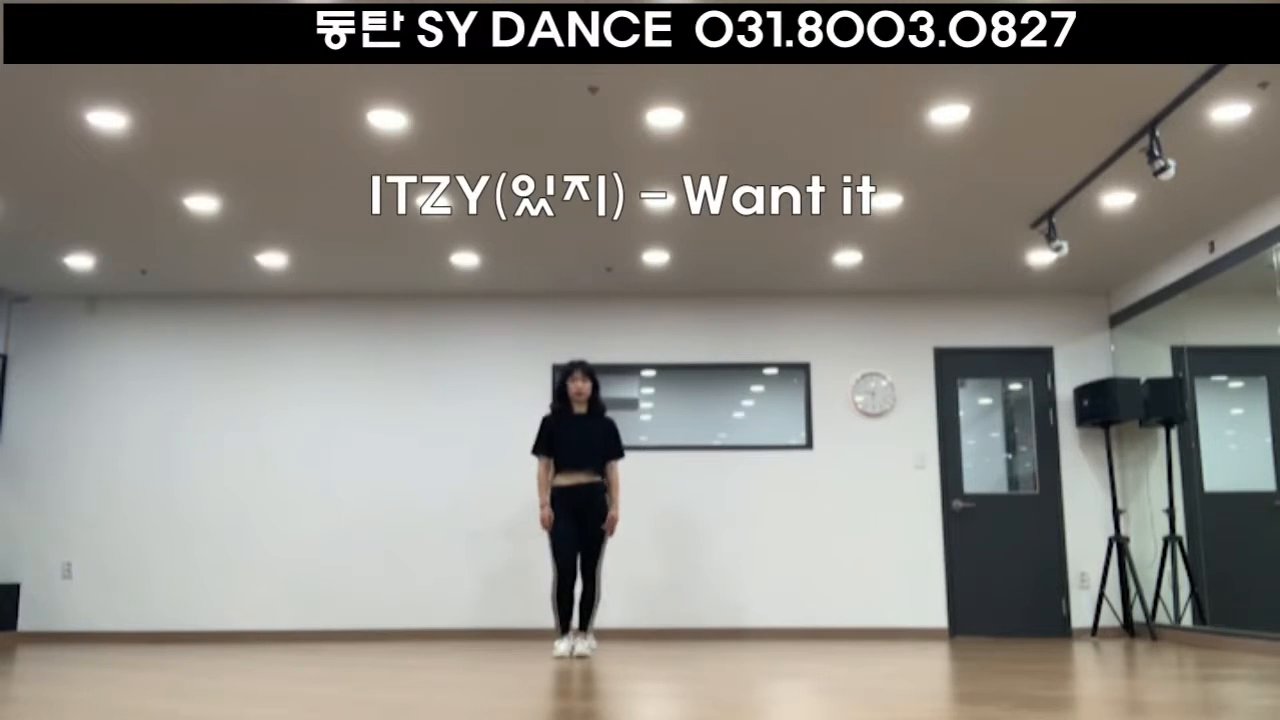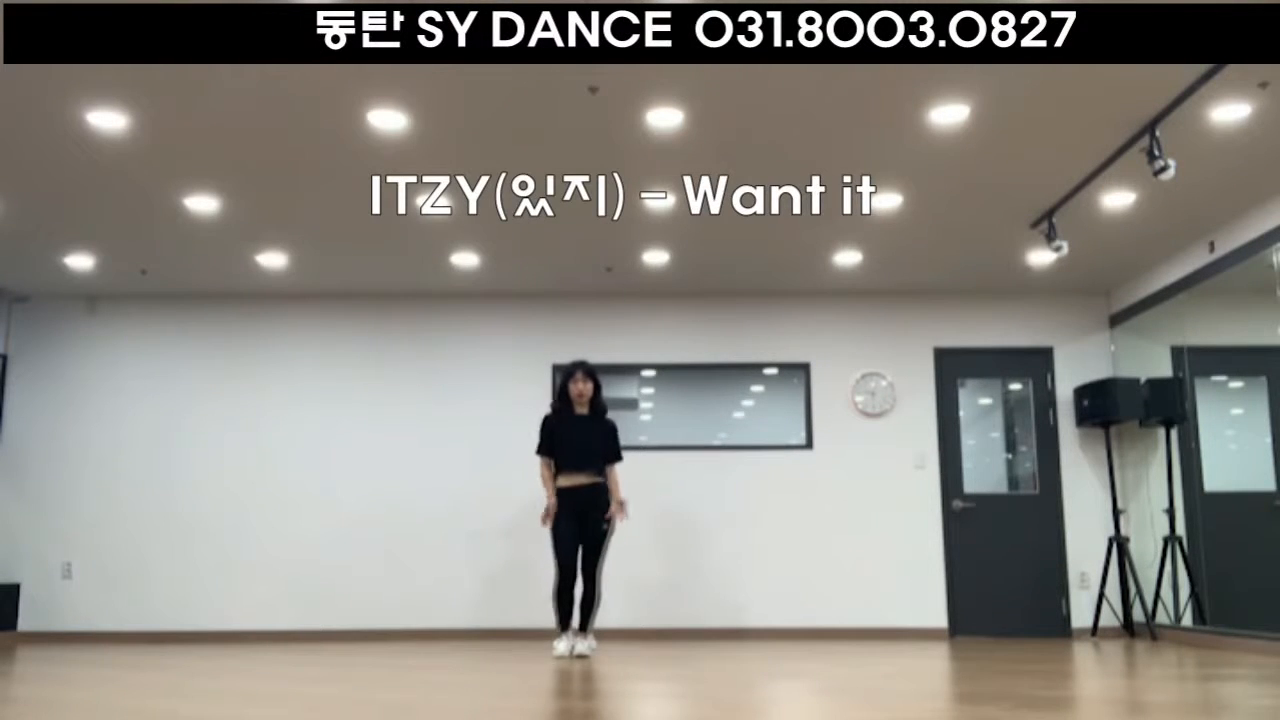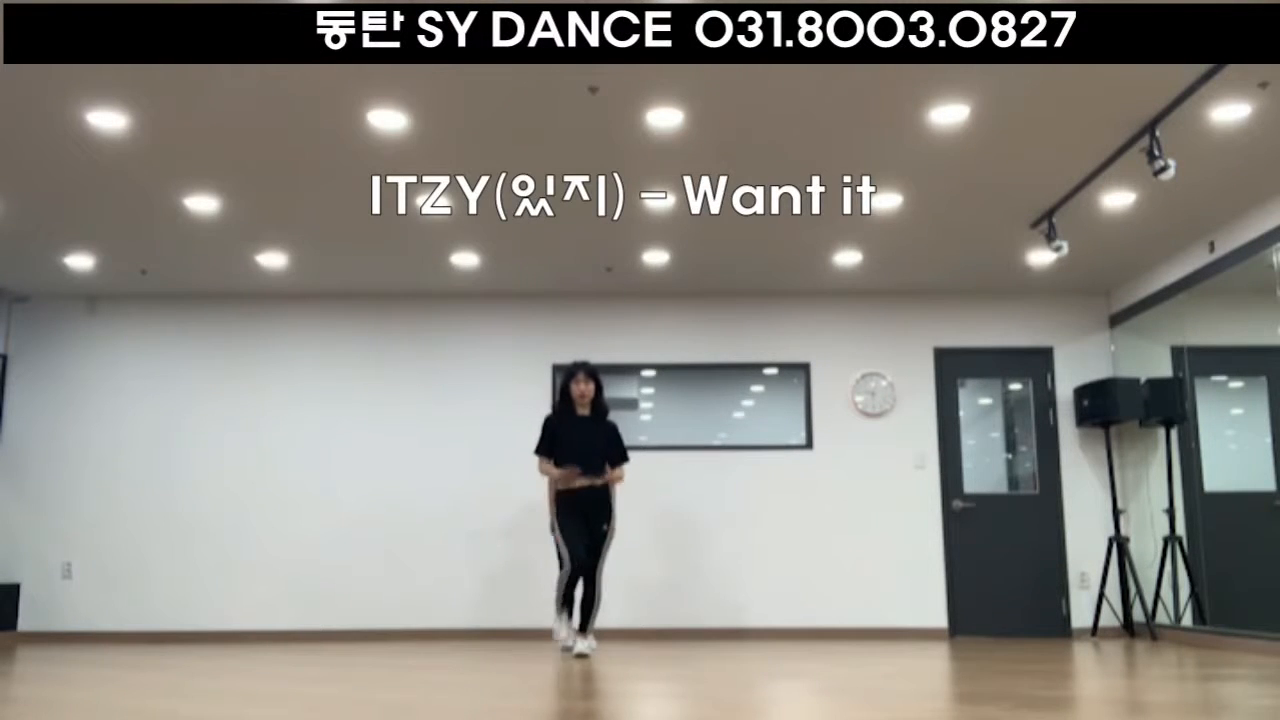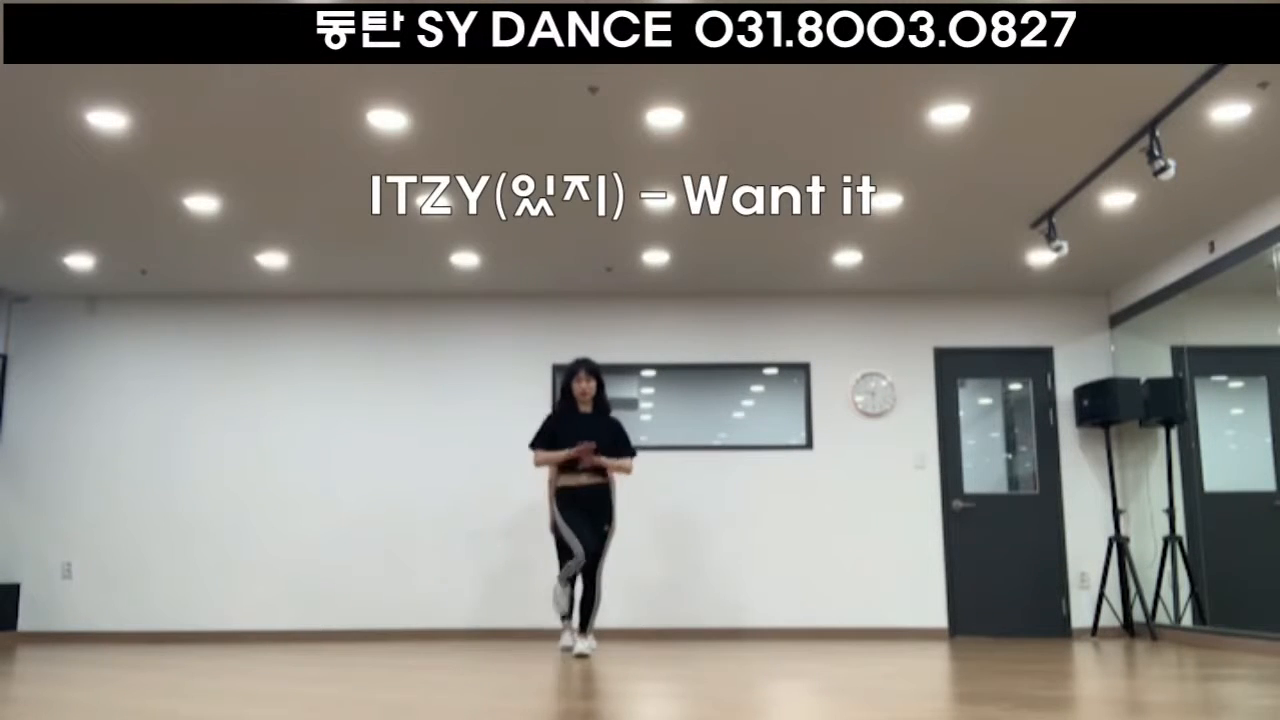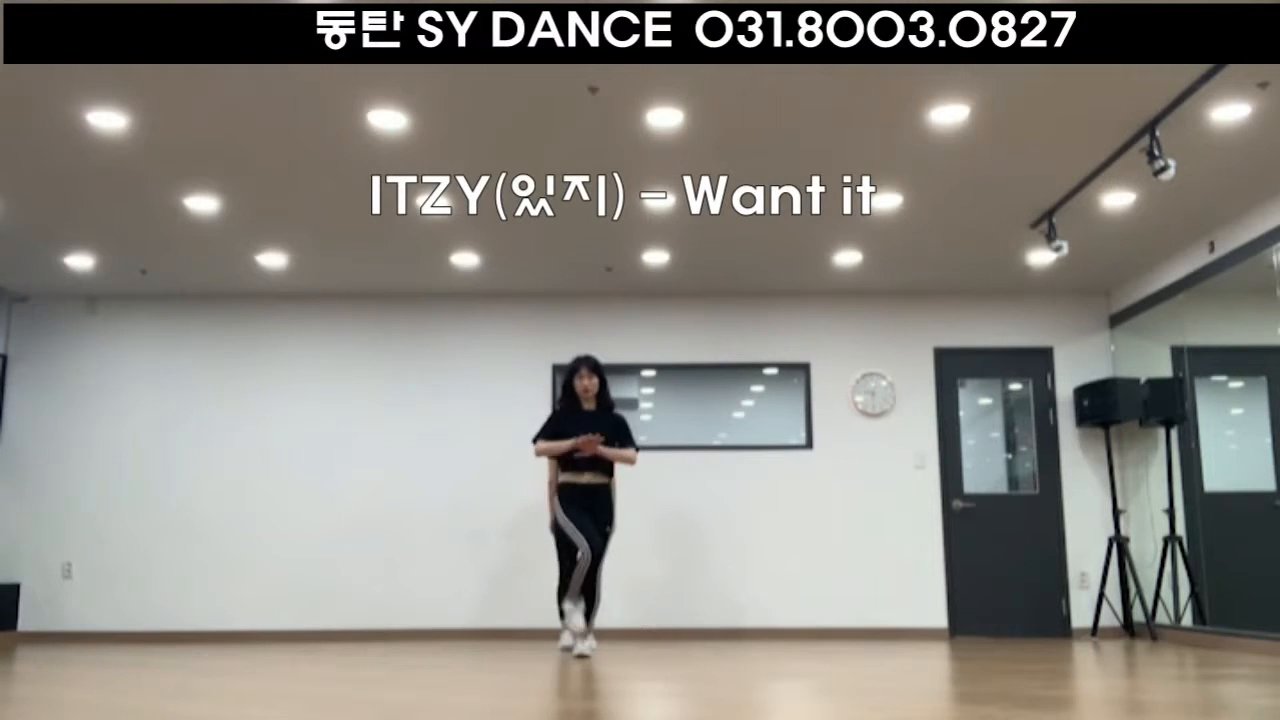
dt=0.1s
person 1, frame 1
left shoulder: (605, 425)
right shoulder: (552, 422)
left elbow: (612, 467)
right elbow: (544, 466)
left wrist: (614, 507)
right wrist: (544, 504)
left hip: (595, 500)
right hip: (563, 500)
left knee: (590, 571)
right knee: (565, 571)
left ankle: (584, 634)
right ankle: (564, 636)
person 1, frame 2
left shoulder: (606, 426)
right shoulder: (553, 422)
left elbow: (610, 469)
right elbow: (545, 466)
left wrist: (617, 499)
right wrist: (550, 497)
left hip: (597, 502)
right hip: (565, 501)
left knee: (591, 571)
right knee: (565, 570)
left ankle: (584, 634)
right ankle: (564, 633)
person 1, frame 3
left shoulder: (607, 427)
right shoulder: (555, 422)
left elbow: (619, 468)
right elbow: (544, 465)
left wrist: (612, 477)
right wrist: (559, 474)
left hip: (599, 503)
right hip: (567, 503)
left knee: (592, 571)
right knee: (572, 563)
left ankle: (585, 633)
right ankle: (562, 616)
person 1, frame 4
left shoulder: (610, 424)
right shoulder: (557, 420)
left elbow: (627, 465)
right elbow: (539, 458)
left wrist: (599, 460)
right wrist: (572, 453)
left hip: (599, 502)
right hip: (567, 500)
left knee: (593, 572)
right knee: (582, 551)
left ankle: (585, 634)
right ankle: (563, 586)
person 1, frame 5
left shoulder: (613, 420)
right shoulder: (561, 416)
left elbow: (631, 456)
right elbow: (539, 448)
left wrist: (599, 450)
right wrist: (575, 443)
left hip: (601, 499)
right hip: (569, 496)
left knee: (594, 568)
right knee: (585, 550)
left ankle: (582, 632)
right ankle: (570, 602)
